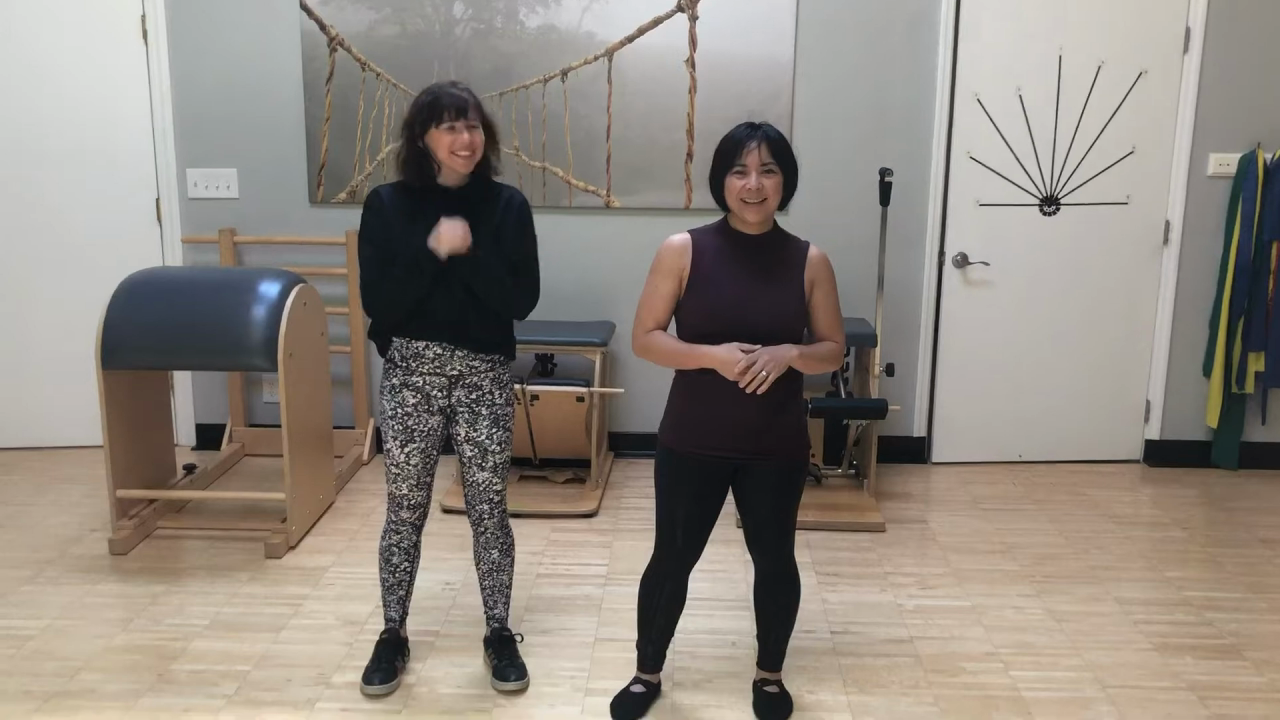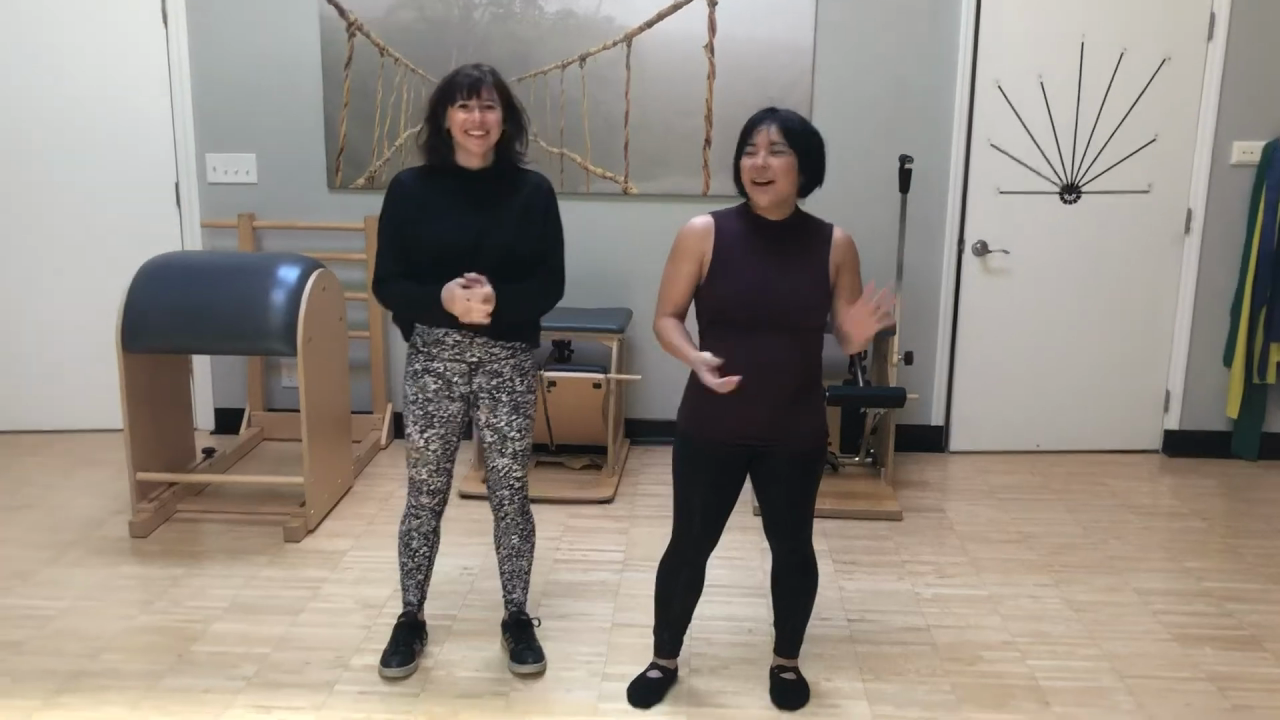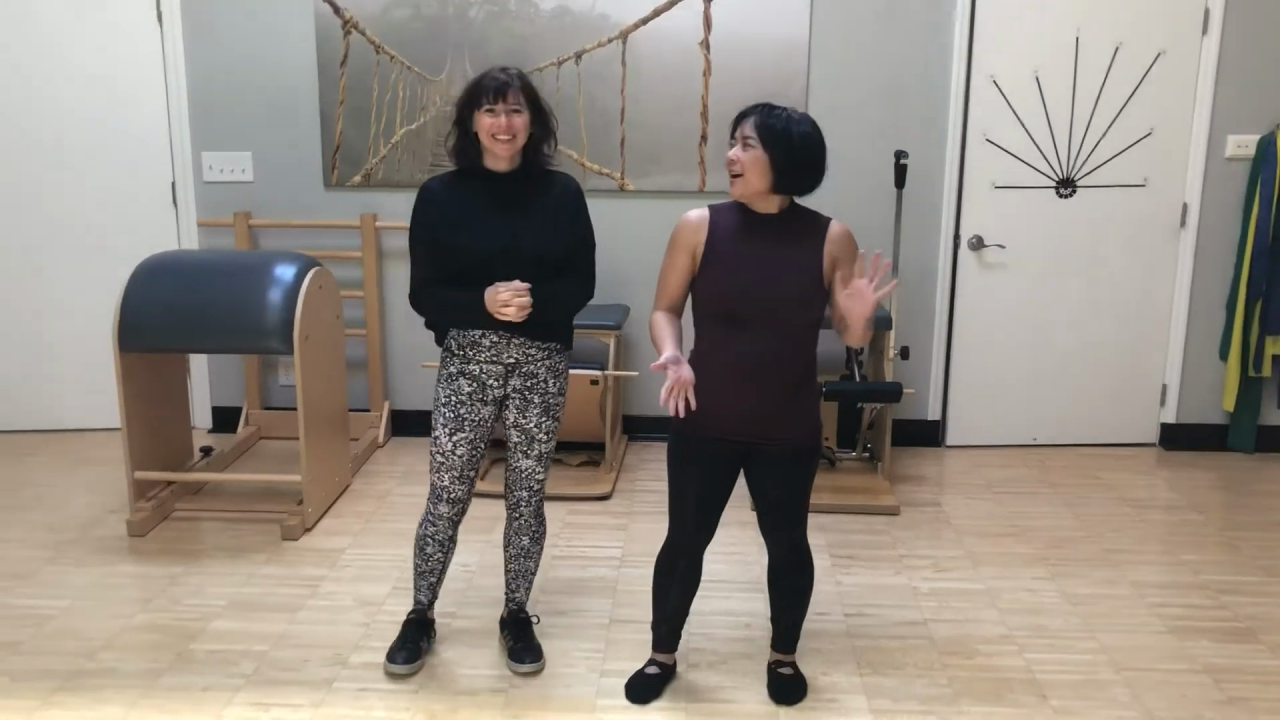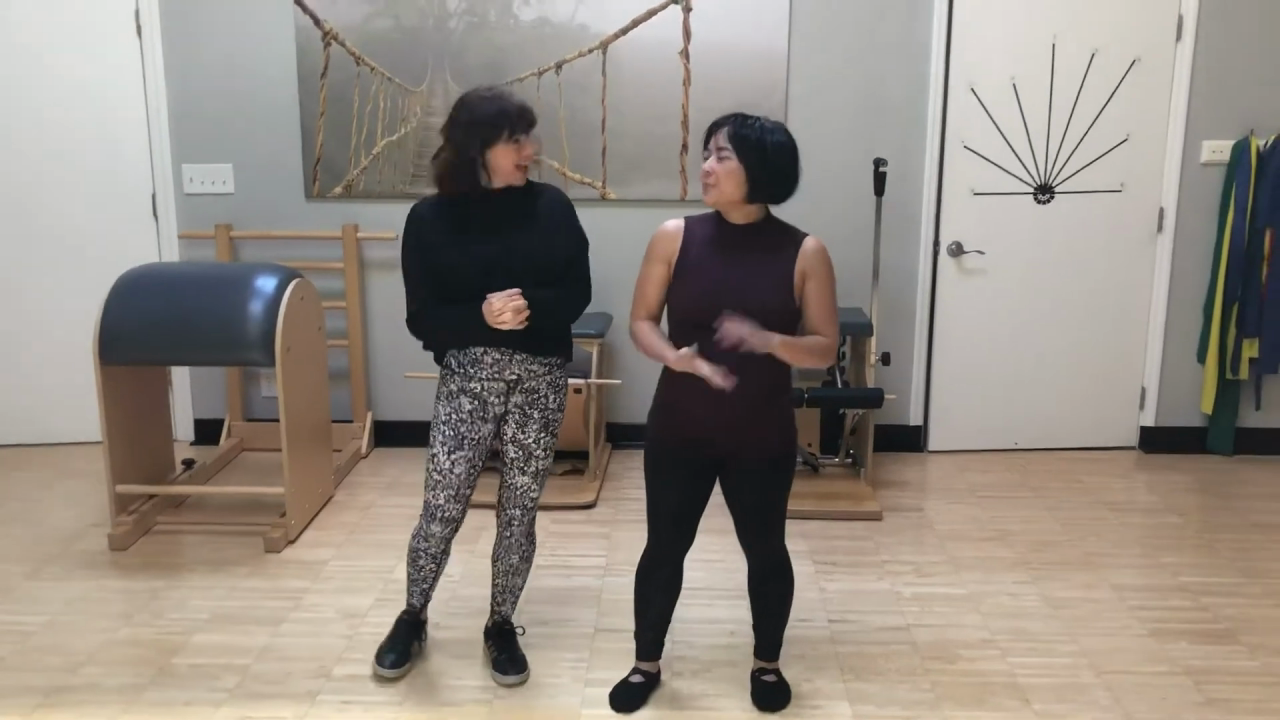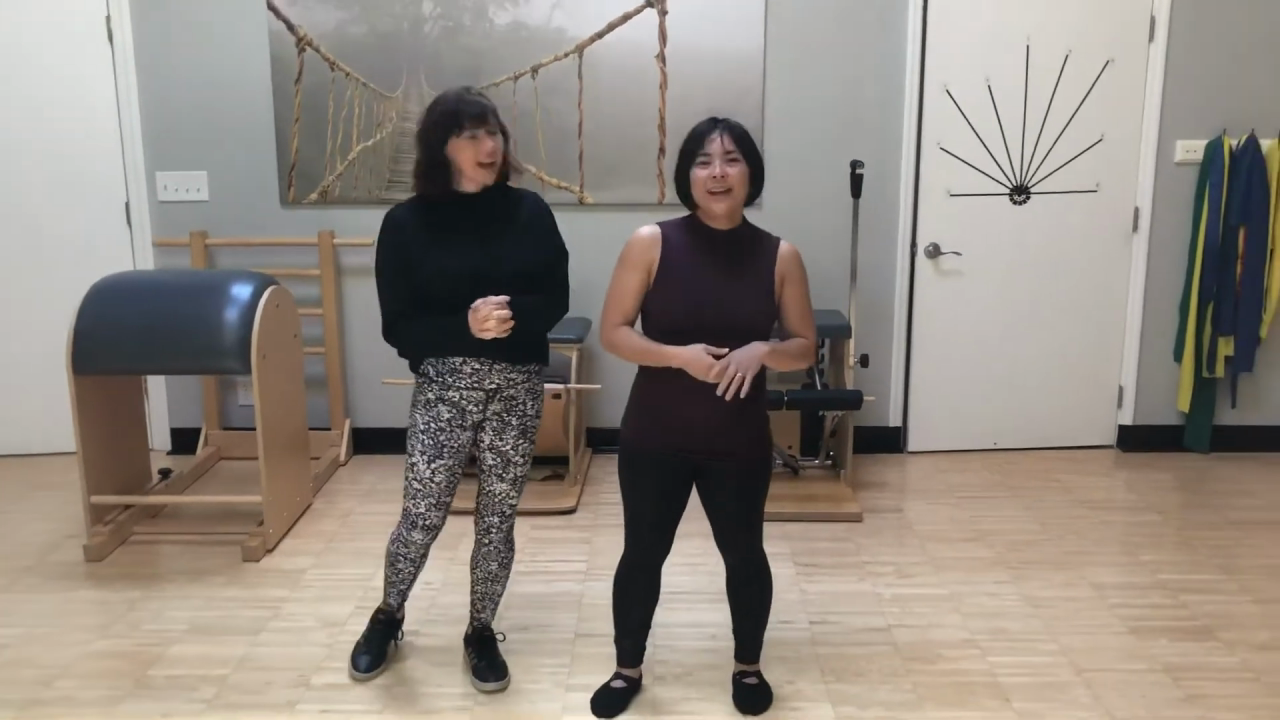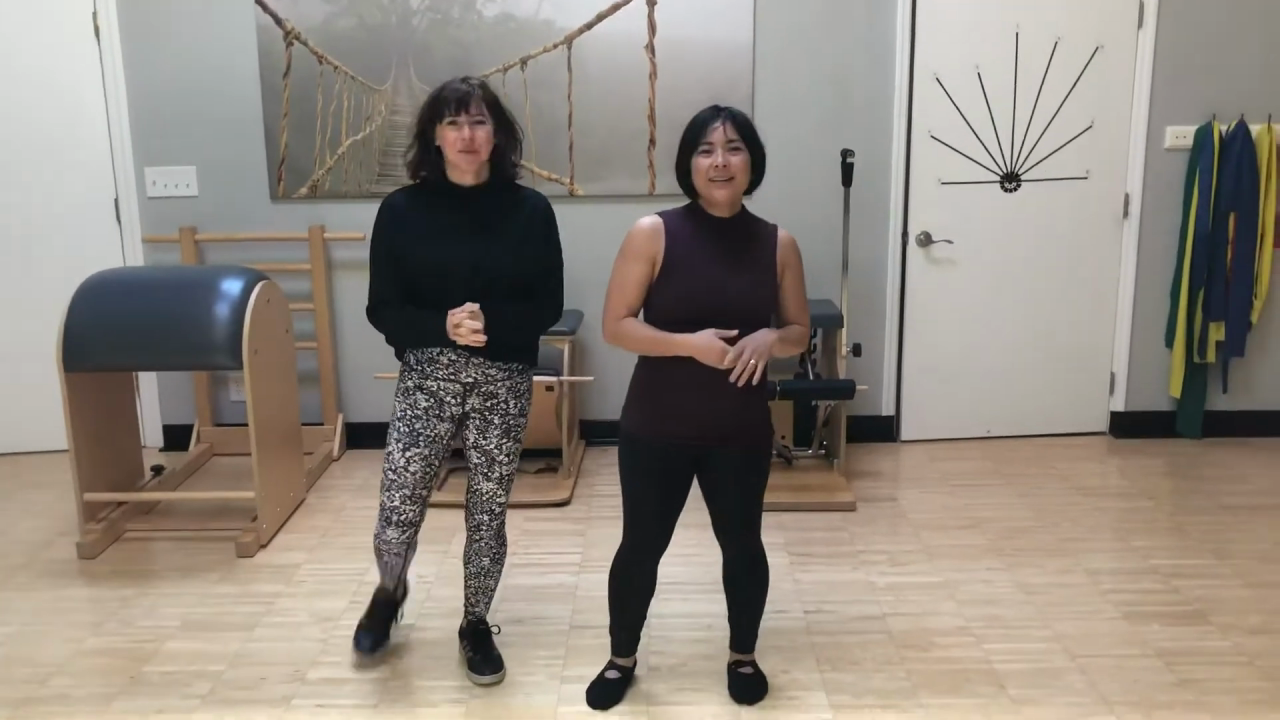
dt=0.4s
person 1, frame 1
left shoulder: (507, 205)
right shoulder: (388, 204)
left elbow: (523, 298)
right elbow: (375, 299)
left wrist: (467, 255)
right wrist: (433, 254)
left hip: (484, 373)
right hip: (410, 370)
left knee: (489, 508)
right knee: (404, 509)
left ankle: (499, 633)
right ankle: (393, 635)
person 1, frame 2
left shoulder: (532, 191)
right shoulder: (411, 189)
left elbow: (550, 285)
right elbow: (386, 284)
left wrist: (499, 299)
right wrist: (441, 299)
left hip: (508, 360)
right hip: (433, 358)
left knee: (510, 494)
right knee: (425, 493)
left ankle: (517, 617)
right ankle: (410, 618)
person 1, frame 3
left shoulder: (561, 194)
right shoulder: (440, 196)
left elbow: (581, 286)
right elbow: (423, 294)
left wrist: (534, 300)
right wrist: (483, 303)
left hip: (541, 362)
right hip: (467, 360)
left knee: (527, 495)
right knee: (447, 495)
left ankle: (517, 614)
right ankle: (420, 615)
person 1, frame 4
left shoulder: (552, 207)
right shoulder: (431, 218)
left elbow: (578, 293)
right elbow: (423, 319)
left wrist: (530, 305)
right wrist: (483, 316)
left hip: (540, 378)
right hip: (468, 378)
left knee: (519, 511)
right knee: (443, 508)
left ankle: (501, 625)
right ankle: (412, 618)
person 1, frame 5
left shoulder: (529, 211)
right shoulder: (407, 222)
left elbow: (556, 299)
right elbow: (398, 327)
left wrist: (512, 312)
right wrist: (466, 326)
left hip: (517, 385)
right hip: (443, 386)
left knee: (498, 516)
right knee: (422, 516)
left ankle: (482, 632)
right ankle: (387, 618)
person 1, frame 6
left shoulder: (530, 211)
right shoulder: (402, 210)
left elbow: (547, 307)
right elbow: (382, 310)
left wrist: (489, 320)
right wrist: (442, 326)
left hip: (503, 381)
right hip: (426, 376)
left knee: (487, 512)
right knee: (398, 514)
left ankle: (476, 625)
right ankle: (389, 592)
person 2, frame 1
left shoulder: (808, 261)
right shoulder: (683, 251)
left elbow: (833, 350)
right elbow: (644, 338)
left wrist: (788, 354)
right wrist: (712, 356)
left hip: (777, 447)
right hip: (692, 443)
left knee: (775, 560)
right knee: (672, 559)
person 2, frame 2
left shoulder: (833, 244)
right shoulder: (704, 232)
left elbow: (849, 335)
right elbow: (666, 316)
left wrist: (861, 329)
right wrist: (694, 357)
left hip: (796, 434)
right hip: (710, 429)
left knee: (792, 548)
right knee: (690, 545)
left ankle: (786, 660)
right ankle: (664, 659)
person 2, frame 3
left shoulder: (830, 237)
right shoulder: (699, 226)
left elbow: (856, 336)
right elbow: (664, 307)
left wrist: (856, 315)
right wrist: (672, 355)
left hip: (788, 430)
right hip: (704, 423)
left knee: (787, 543)
right knee: (685, 539)
left ankle: (782, 656)
right ankle: (662, 654)
person 2, frame 4
left shoulder: (804, 252)
right shoulder: (675, 237)
left elbow: (825, 348)
right elbow: (641, 320)
left wrist: (765, 338)
right wrist: (680, 358)
left hip: (764, 439)
right hip: (679, 432)
left knee: (766, 551)
right knee: (665, 548)
left ankle: (767, 663)
right ankle: (647, 663)
person 2, frame 5
left shoulder: (779, 256)
right shoulder: (651, 244)
left elbow: (804, 346)
right elbow: (613, 333)
left wrist: (762, 351)
right wrist: (679, 356)
left hip: (740, 442)
right hip: (654, 438)
left knee: (744, 554)
right knee: (642, 555)
left ankle: (748, 666)
right ankle: (627, 668)
person 2, frame 6
left shoulder: (776, 244)
right shoulder: (653, 234)
left elbow: (798, 330)
right elbow: (616, 325)
left wrist: (769, 339)
right wrist: (690, 344)
left hip: (742, 429)
right hip: (656, 427)
left knee: (742, 543)
right knee: (641, 546)
left ankle: (743, 655)
right ankle: (621, 659)
